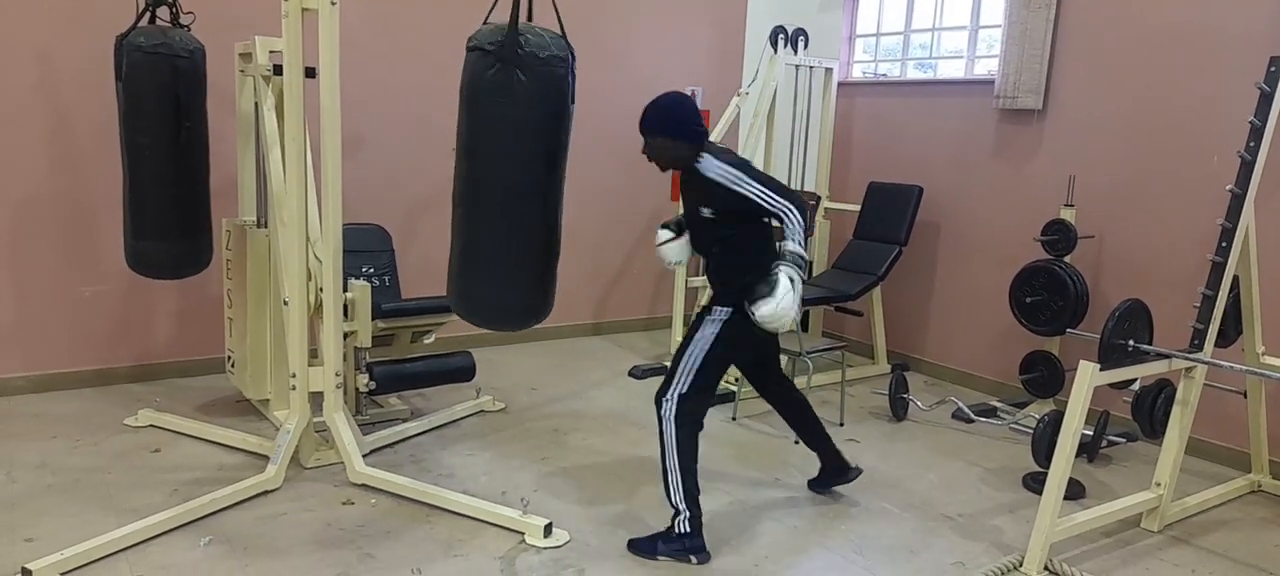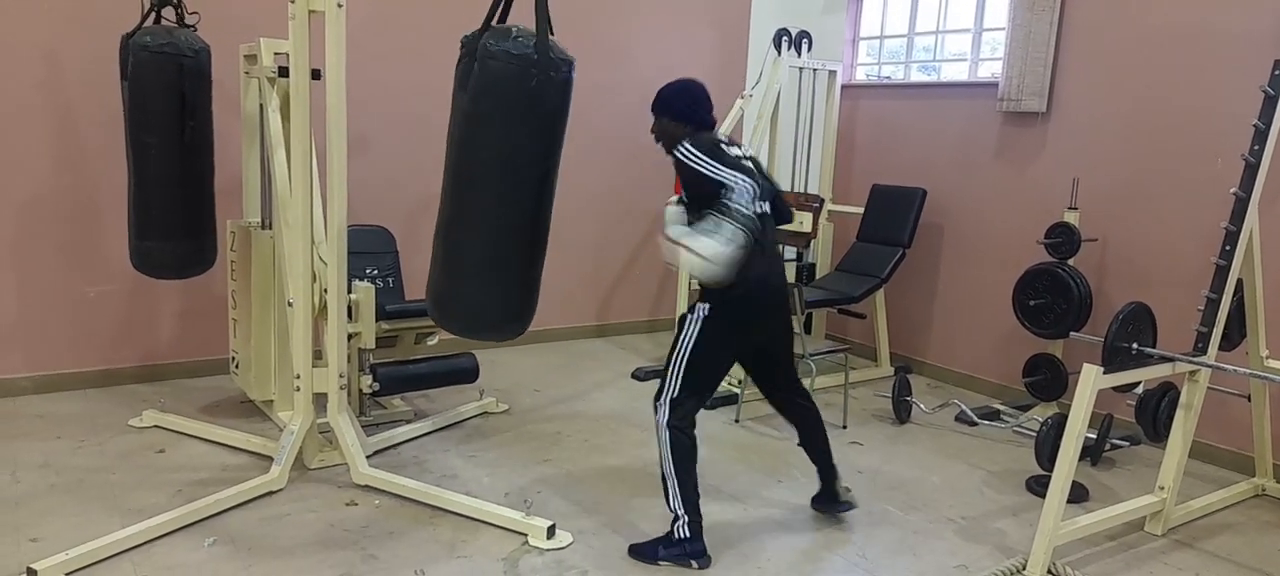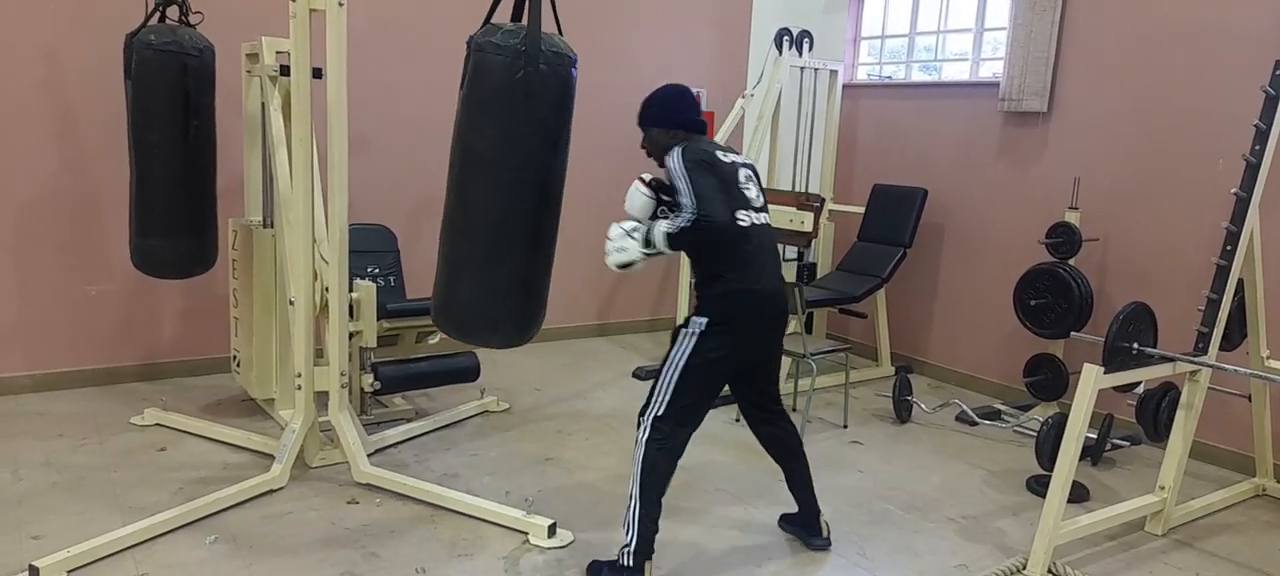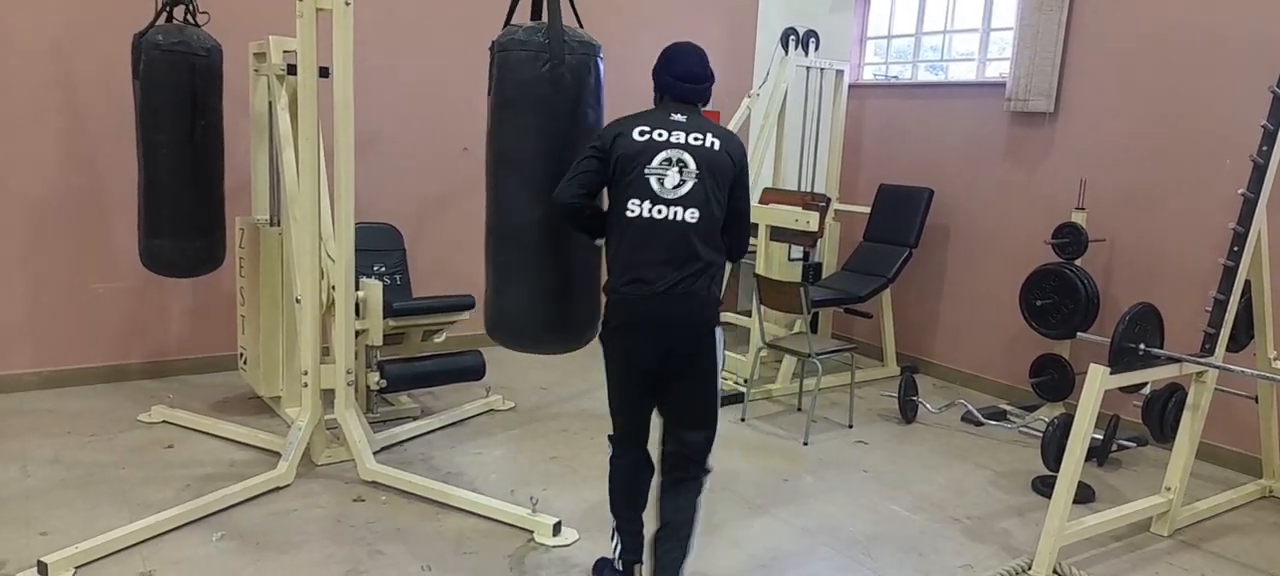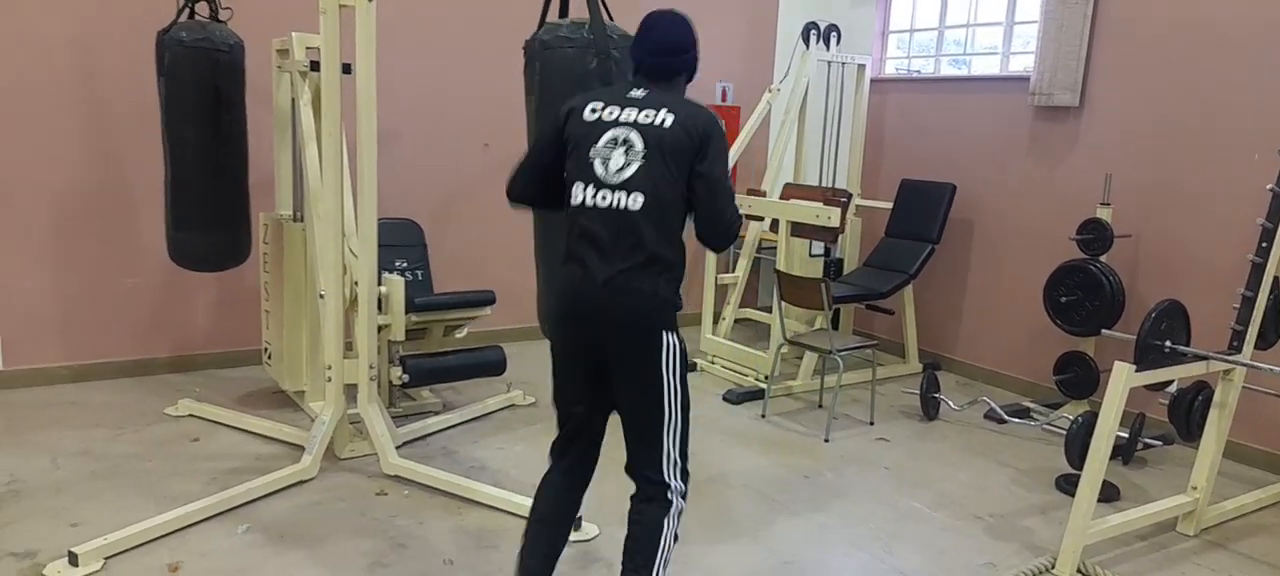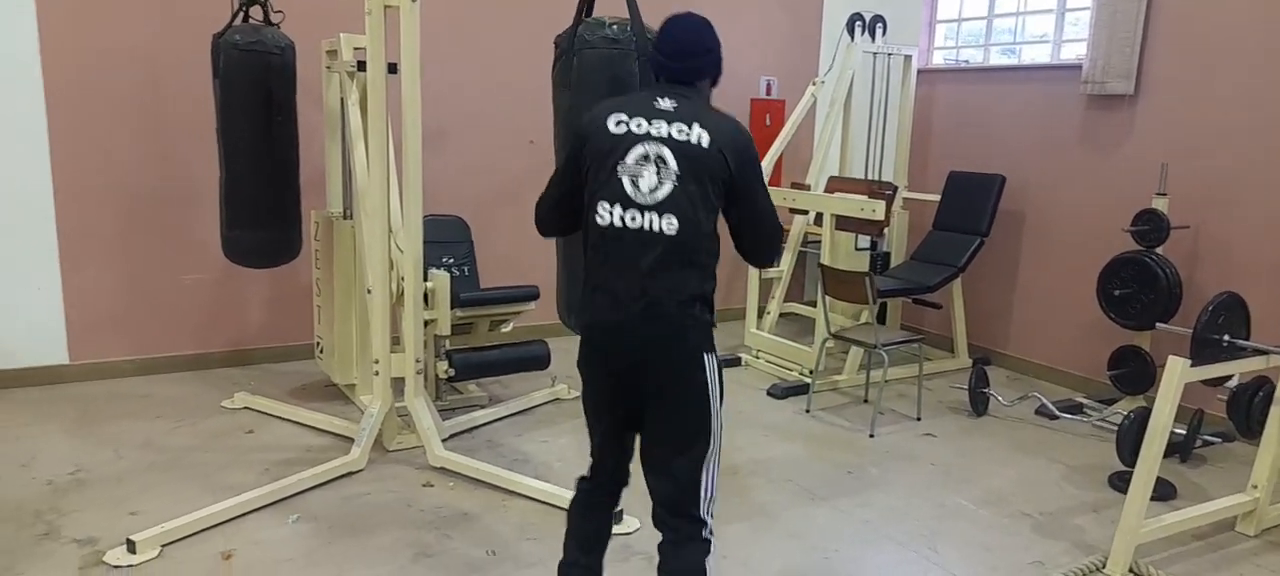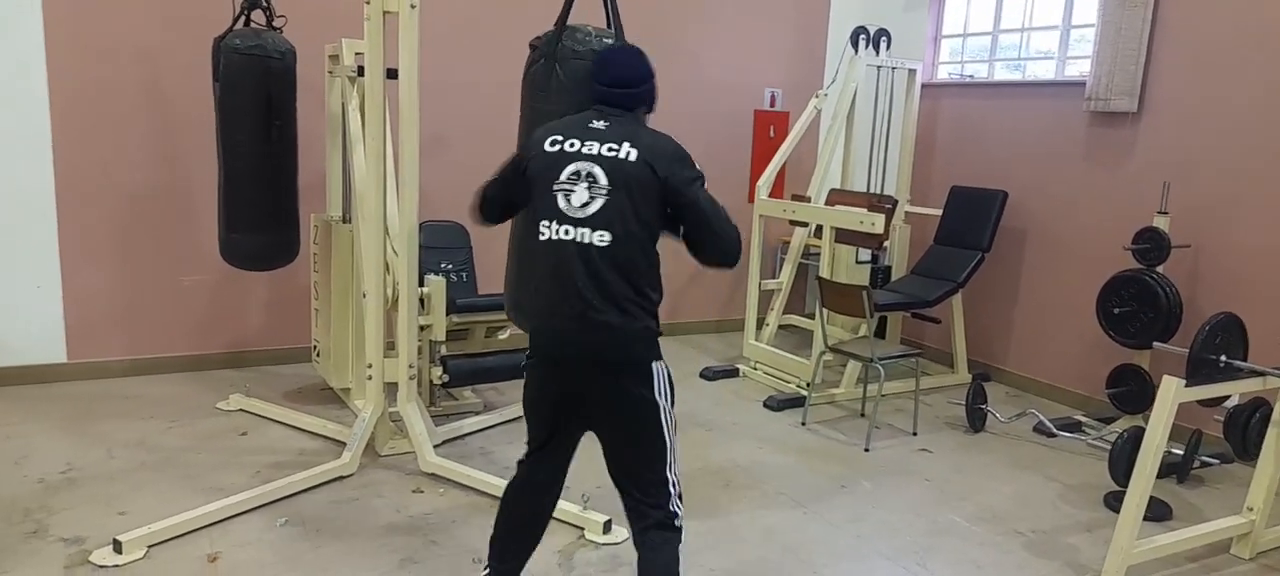
dt=0.4s
person 1, frame 1
left shoulder: (711, 169)
right shoulder: (701, 163)
left elbow: (790, 207)
left wrist: (786, 276)
right wrist: (678, 237)
left hip: (740, 302)
right hip: (750, 293)
left knee: (676, 403)
right knee: (770, 380)
left ankle: (688, 534)
right ankle: (835, 466)
person 1, frame 2
left shoulder: (691, 153)
right shoulder: (732, 152)
left elbow: (743, 190)
right elbow: (779, 211)
left wrist: (714, 236)
left hip: (726, 302)
right hip: (767, 291)
left knee: (673, 408)
right knee: (786, 388)
left ankle: (686, 537)
right ankle: (833, 487)
person 1, frame 3
left shoulder: (686, 157)
right shoulder: (734, 160)
left elbow: (702, 220)
left wrist: (647, 238)
right wrist: (662, 198)
left hip: (724, 311)
right hip: (770, 305)
left knee: (662, 427)
right knee: (767, 412)
right ankle: (812, 520)
person 1, frame 4
left shoulder: (620, 133)
right shoulder: (728, 148)
left elbow: (568, 201)
right elbow: (737, 245)
left hip: (627, 313)
right hip: (694, 319)
left knee: (627, 443)
right knee: (685, 461)
person 1, frame 5
left shoulder: (580, 112)
right shoulder: (697, 124)
left elbow: (521, 189)
right elbow: (719, 231)
left hip: (574, 312)
right hip: (645, 318)
left knee: (571, 453)
right knee: (660, 481)
person 1, frame 6
left shoulder: (598, 121)
right shoulder: (728, 137)
left elbow: (550, 219)
right elbow: (763, 251)
left hip: (603, 334)
right hip: (679, 342)
left knee: (604, 475)
right knee: (684, 511)
person 1, frame 7
left shoulder: (548, 139)
right shoulder: (660, 151)
left elbow: (489, 207)
right elbow: (724, 249)
right wrist: (672, 217)
left hip: (556, 340)
right hip: (627, 348)
left knee: (540, 469)
right knee: (654, 504)
